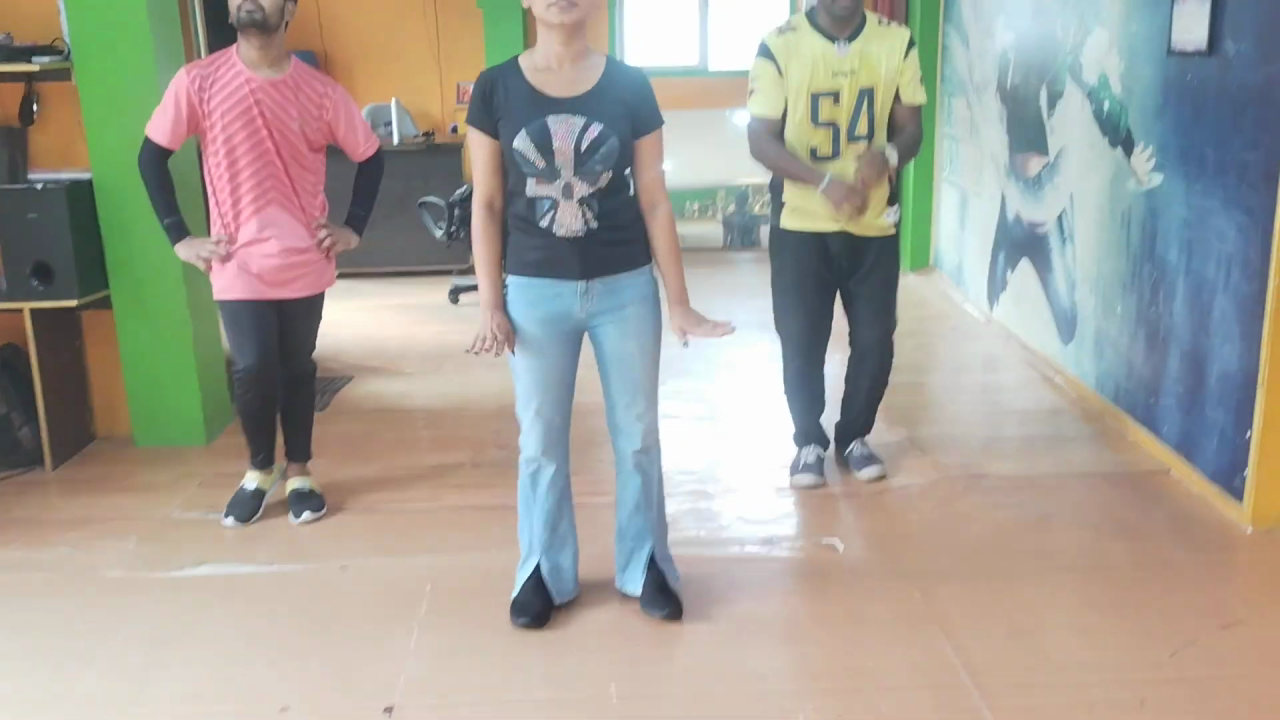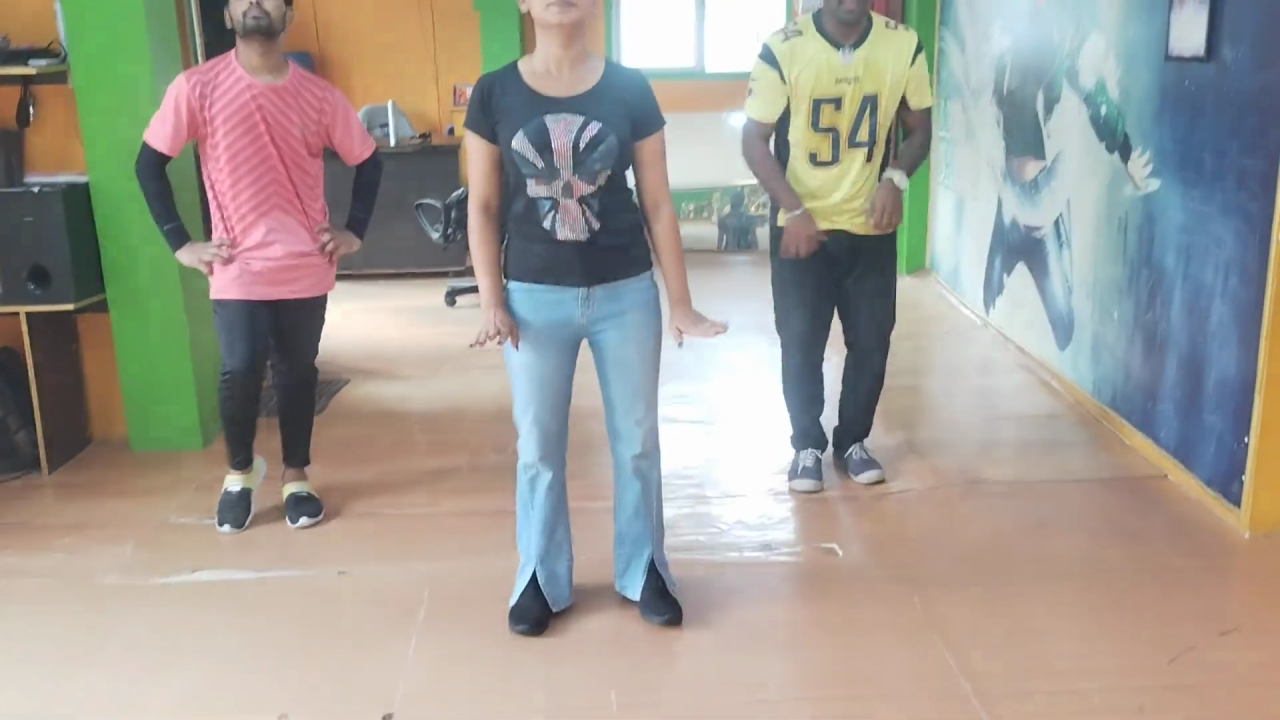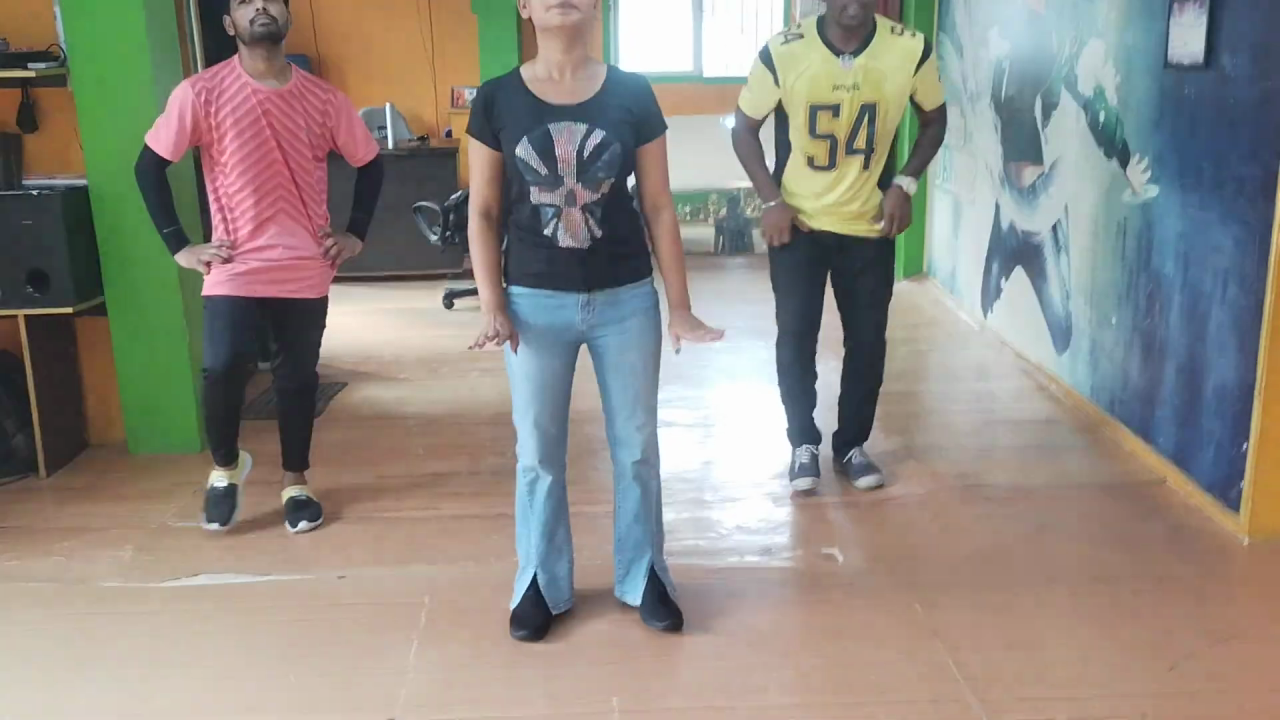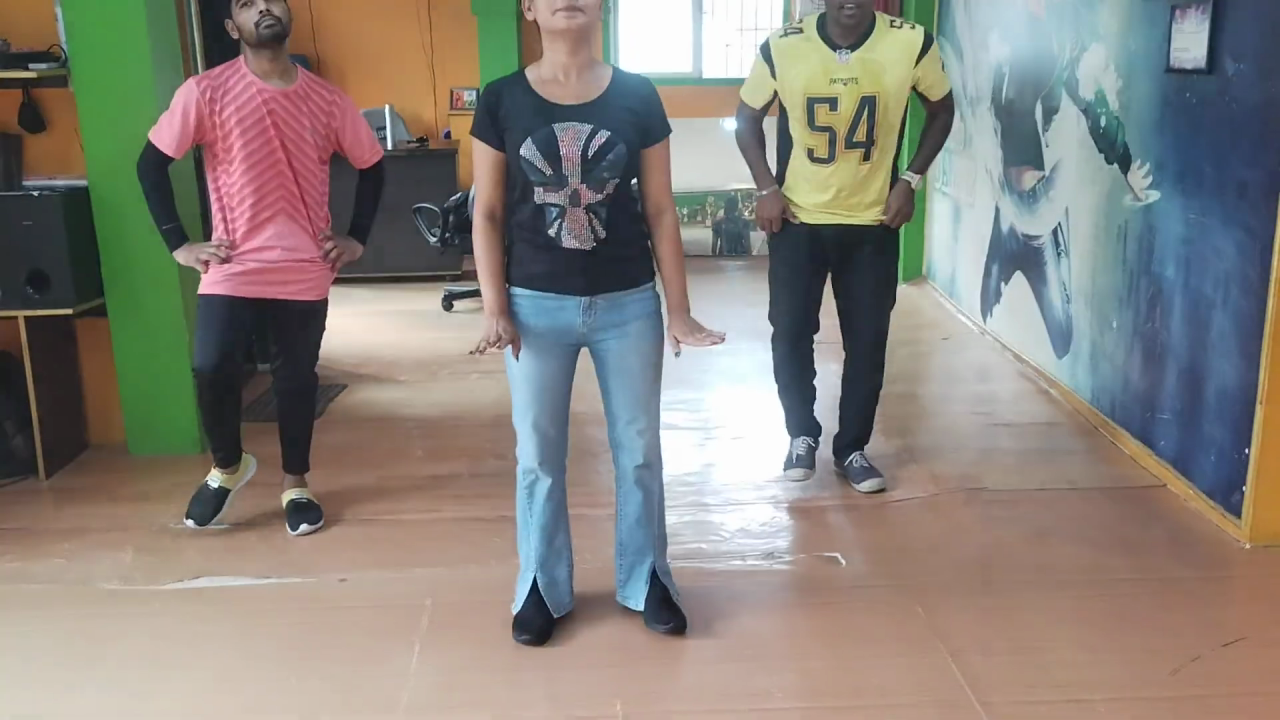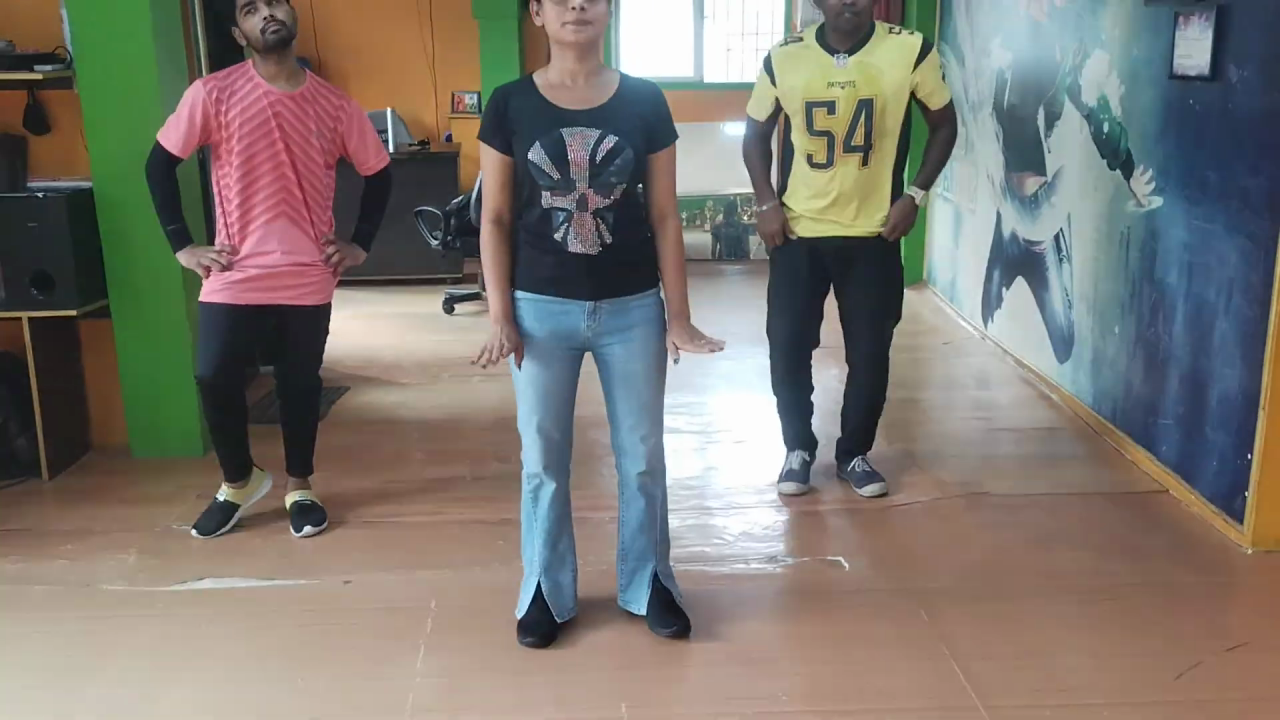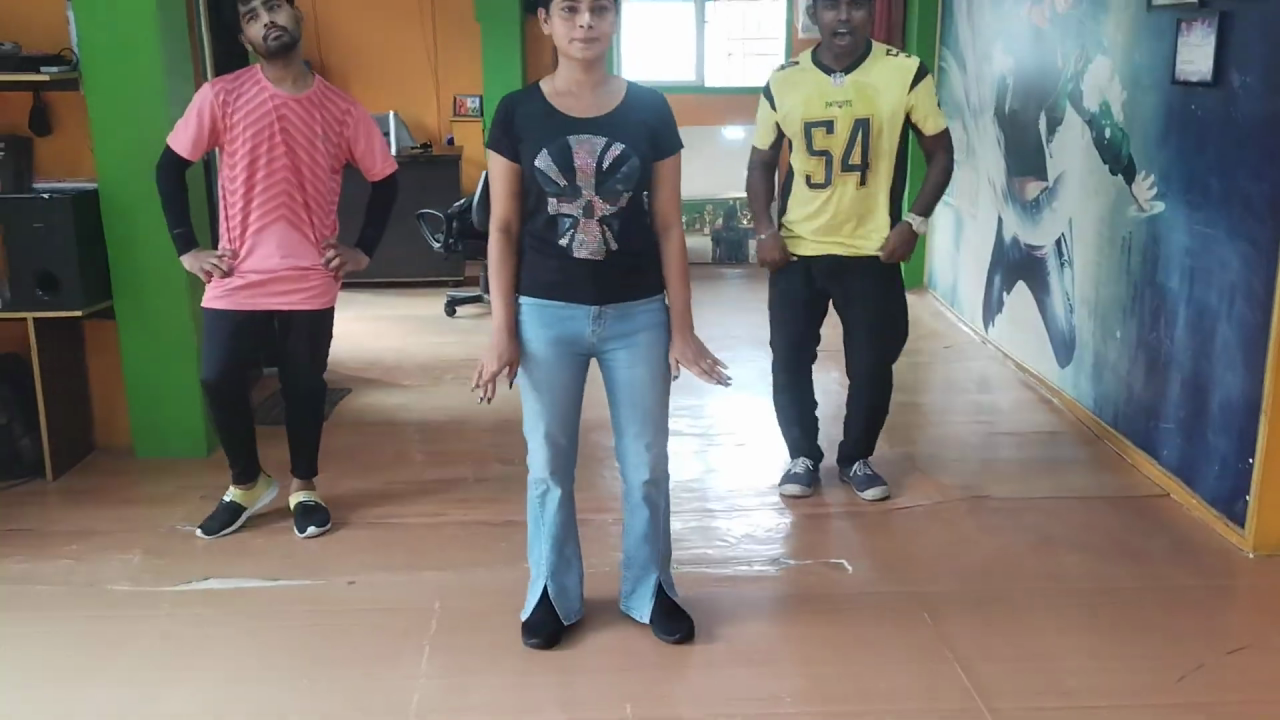
dt=0.1s
person 1, frame 1
left shoulder: (630, 85)
right shoulder: (496, 88)
left elbow: (653, 199)
right elbow: (487, 204)
left wrist: (679, 299)
right wrist: (491, 304)
left hip: (625, 287)
right hip: (535, 290)
left knee: (637, 433)
right knee: (541, 439)
left ankle: (645, 565)
right ankle: (543, 571)
person 1, frame 2
left shoulder: (630, 88)
right shoulder: (495, 92)
left elbow: (656, 201)
right elbow: (483, 206)
left wrist: (679, 299)
right wrist: (492, 302)
left hip: (625, 292)
right hip: (536, 296)
left knee: (636, 437)
right knee: (539, 446)
left ankle: (643, 570)
right ankle: (541, 578)
person 1, frame 3
left shoulder: (633, 94)
right shoulder: (497, 98)
left elbow: (658, 207)
right elbow: (484, 212)
left wrist: (679, 306)
right wrist: (492, 305)
left hip: (626, 299)
right hip: (536, 301)
left knee: (636, 443)
right knee: (538, 450)
left ankle: (643, 574)
right ankle: (541, 583)
person 1, frame 4
left shoulder: (637, 96)
right shoulder: (501, 99)
left elbow: (660, 210)
right elbow: (488, 214)
left wrist: (678, 309)
right wrist: (495, 309)
left hip: (627, 302)
right hip: (538, 303)
left knee: (638, 447)
right knee: (538, 453)
left ankle: (646, 578)
right ankle: (541, 586)
person 1, frame 5
left shoulder: (645, 102)
right shoulder: (510, 104)
left elbow: (664, 217)
right elbow: (496, 219)
left wrist: (679, 316)
right wrist: (500, 317)
left hip: (632, 308)
right hip: (542, 308)
left knee: (641, 453)
right knee: (543, 458)
left ankle: (649, 583)
right ankle: (545, 591)
person 1, frame 6
left shoulder: (650, 109)
right shoulder: (517, 112)
left elbow: (668, 226)
right elbow: (504, 228)
left wrist: (682, 328)
right wrist: (502, 331)
left hip: (637, 314)
right hip: (547, 314)
left knee: (645, 462)
right knee: (548, 463)
left ankle: (651, 590)
right ankle: (551, 593)
person 2, frame 1
left shoulder: (321, 91)
right shoulder: (197, 81)
left elbow: (370, 158)
right elbow: (151, 156)
left wrist: (353, 228)
right wrist: (180, 237)
left hip: (305, 259)
right hip: (239, 259)
left knee: (296, 365)
right knee: (253, 366)
left ankle: (298, 472)
right ankle: (259, 468)
person 2, frame 2
left shoulder: (319, 95)
right shoulder: (197, 87)
left elbow: (367, 160)
right elbow: (149, 163)
left wrist: (355, 231)
right wrist: (181, 243)
left hip: (306, 263)
right hip: (239, 263)
left knee: (298, 369)
right knee: (241, 369)
left ankle: (296, 476)
right ankle: (240, 471)
person 2, frame 3
left shoulder: (323, 99)
right shoulder: (201, 92)
left elbow: (369, 163)
right elbow: (149, 167)
left wrist: (356, 234)
right wrist: (180, 246)
left hip: (307, 266)
right hip: (238, 263)
left knee: (297, 373)
right knee: (222, 365)
left ankle: (295, 481)
right ankle: (226, 465)
person 2, frame 4
left shoulder: (328, 100)
right shoulder: (205, 91)
left elbow: (372, 166)
right elbow: (151, 163)
left wrist: (357, 238)
right wrist: (179, 243)
left hip: (306, 268)
right hip: (235, 264)
left knee: (296, 375)
right knee: (212, 366)
left ankle: (295, 483)
right ankle: (227, 467)
person 2, frame 5
left shoulder: (335, 105)
right shoulder: (212, 94)
left elbow: (378, 173)
right elbow: (160, 164)
left wrist: (360, 244)
right wrist: (182, 245)
left hip: (308, 273)
right hip: (236, 270)
left knee: (300, 380)
right knee: (215, 375)
left ankle: (299, 486)
right ankle: (239, 481)
person 2, frame 6
left shoulder: (341, 109)
right shoulder: (221, 97)
left elbow: (385, 179)
right elbow: (170, 166)
left wrist: (363, 249)
right wrist: (187, 248)
left hip: (311, 277)
right hip: (238, 274)
left knee: (304, 383)
right knee: (219, 378)
left ankle: (303, 487)
right ankle: (246, 484)
person 3, frame 1
left shoulder: (896, 42)
right shoulder: (779, 47)
left elbow: (910, 130)
right elbow: (762, 140)
left wrist: (883, 157)
right wrist: (826, 182)
left hip: (874, 227)
right hip: (802, 226)
left knee: (874, 341)
right knee: (801, 341)
left ankle: (853, 436)
right ankle: (809, 442)
person 3, frame 2
left shoulder: (903, 44)
right shoulder: (783, 49)
left elbow: (920, 129)
right elbow: (754, 140)
left wrist: (894, 180)
right wrist: (793, 211)
left hip: (872, 227)
right hip: (803, 226)
left knee: (871, 341)
right knee: (801, 339)
left ankle: (852, 440)
right ankle: (807, 444)
person 3, frame 3
left shoulder: (911, 49)
right shoulder: (781, 53)
left elbow: (935, 122)
right elbow: (743, 128)
left wrist: (904, 185)
right wrist: (770, 200)
left hip: (870, 227)
right hip: (798, 223)
left knee: (867, 339)
right knee: (795, 333)
left ankle: (851, 444)
right ankle: (803, 442)
person 3, frame 4
left shoulder: (911, 43)
right shoulder: (781, 48)
left elbow: (942, 110)
right elbow: (747, 119)
left wrist: (910, 180)
right wrist: (766, 190)
left hip: (873, 221)
right hip: (798, 218)
left knee: (867, 339)
right knee: (791, 327)
left ankle: (852, 447)
right ankle: (802, 434)
person 3, frame 5
left shoulder: (911, 50)
right shoulder: (783, 59)
left elbow: (945, 127)
right elbow: (756, 135)
left wrist: (914, 194)
right wrist: (765, 205)
left hip: (873, 236)
right hip: (798, 233)
left knee: (870, 351)
right knee: (787, 344)
left ankle: (854, 453)
right ankle: (799, 448)
person 3, frame 6
left shoulder: (906, 72)
right shoulder: (782, 82)
left elbow: (940, 155)
right elbow: (760, 164)
left wrist: (913, 222)
right wrist: (764, 230)
left hip: (872, 253)
right hip: (798, 251)
left knee: (872, 366)
right knee: (789, 361)
left ankle: (856, 457)
right ankle: (803, 456)
person 4, frame 1
left shoulder: (1073, 28)
right shoulder: (1015, 25)
left elbow: (1102, 95)
left wrist: (1130, 153)
left hip: (1050, 185)
right hip: (1016, 183)
left knee: (1064, 303)
right knee: (996, 292)
person 4, frame 2
left shoulder: (1069, 32)
left elbow: (1099, 99)
left wrist: (1128, 159)
left hip: (1046, 190)
right hip: (1012, 188)
left knee: (1061, 314)
right knee: (992, 300)
person 4, frame 3
left shoulder: (1068, 40)
right shoulder: (1007, 33)
left elbow: (1097, 105)
left wrist: (1128, 165)
left hip: (1044, 198)
right hip: (1009, 194)
left knee: (1059, 316)
right knee: (990, 302)
person 4, frame 4
left shoulder: (1070, 40)
right shoulder: (1006, 35)
left elbow: (1098, 111)
left wrist: (1128, 168)
left hip: (1043, 204)
right hip: (1008, 200)
left knee: (1059, 324)
right knee: (989, 312)
person 4, frame 5
left shoulder: (1070, 48)
right shoulder: (1011, 44)
left elbow: (1100, 116)
left wrist: (1130, 175)
left hip: (1047, 209)
right hip: (1010, 204)
left knee: (1061, 330)
right knee: (991, 313)
person 4, frame 6
left shoulder: (1075, 48)
right shoulder: (1013, 47)
left elbow: (1102, 122)
left wrist: (1132, 181)
left hip: (1048, 213)
right hip: (1013, 209)
left knee: (1062, 336)
right knee: (992, 322)
